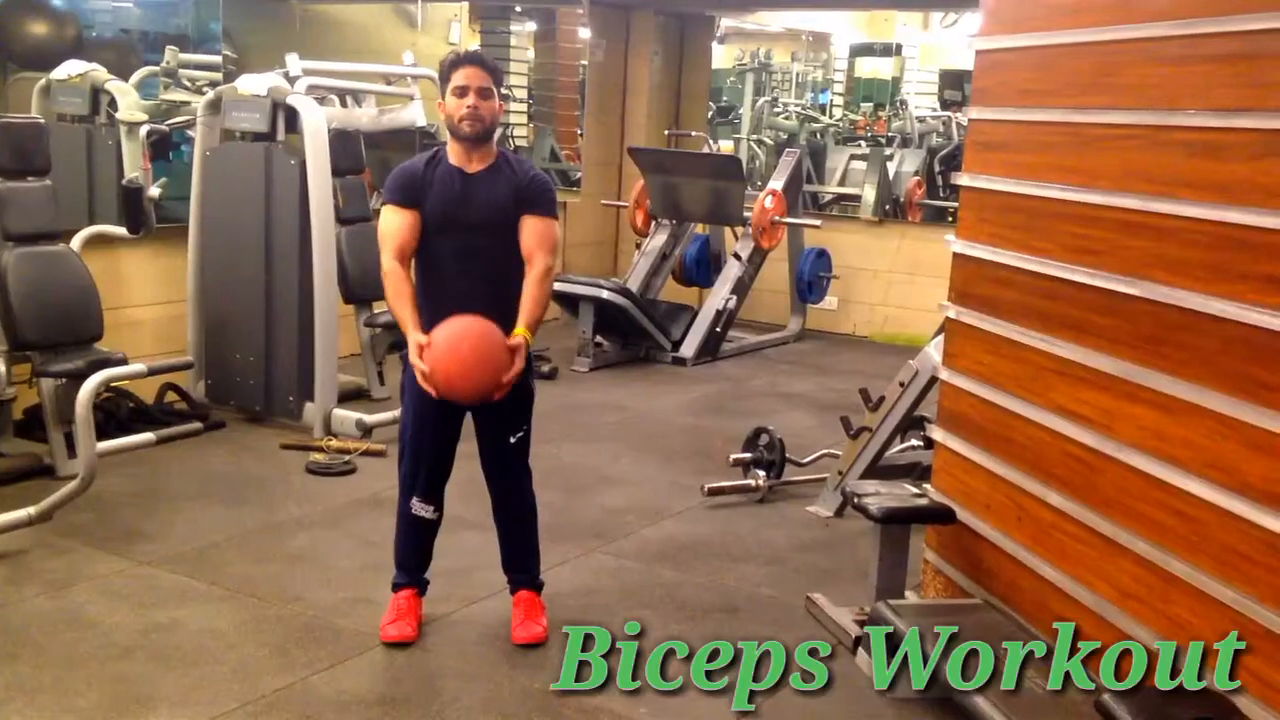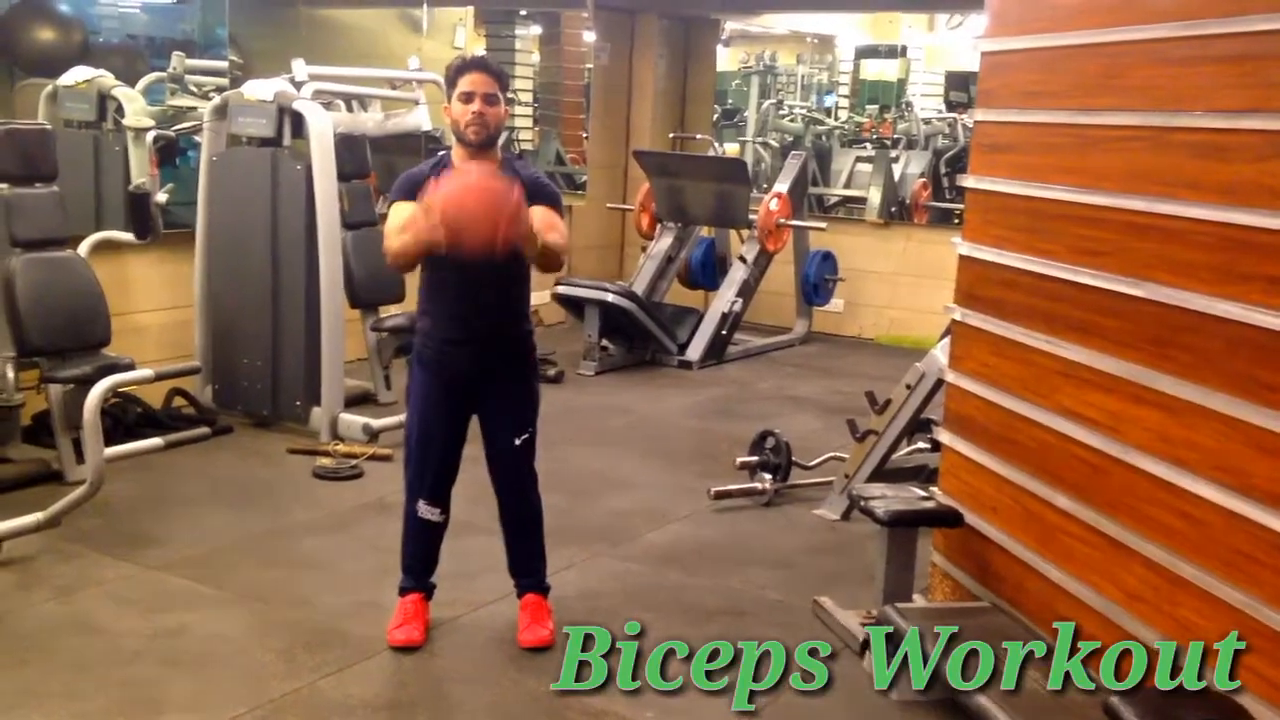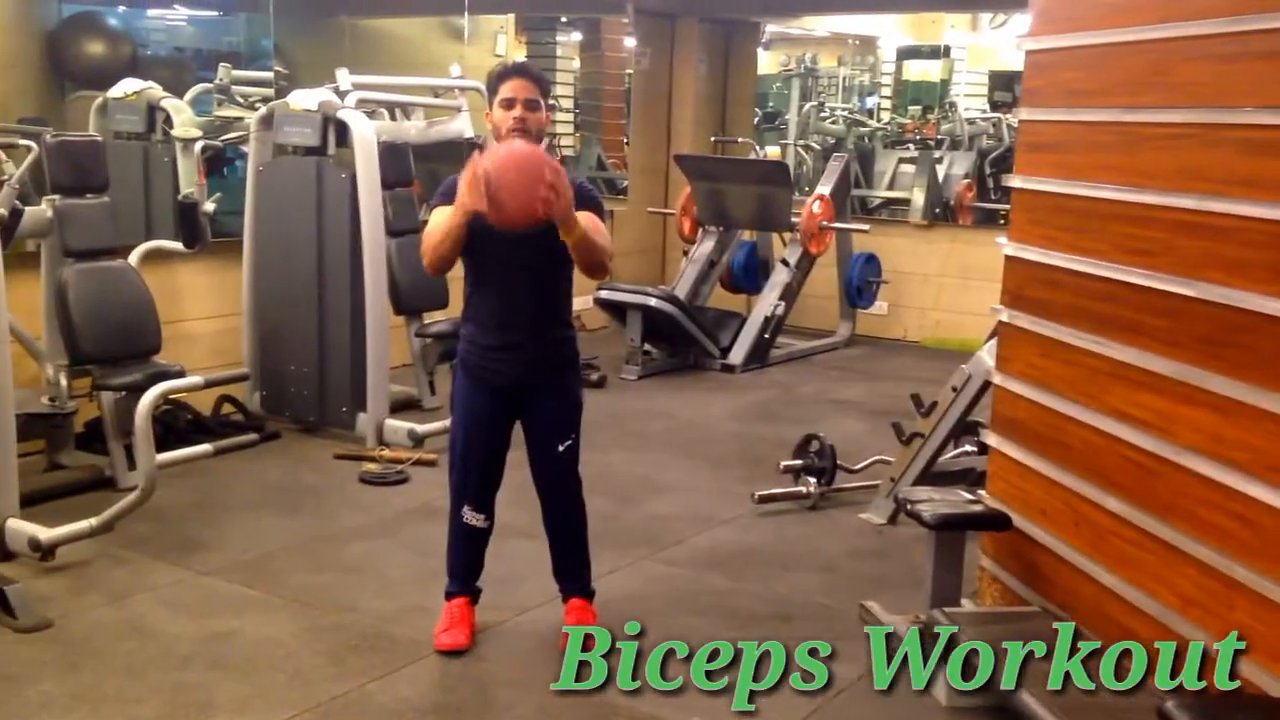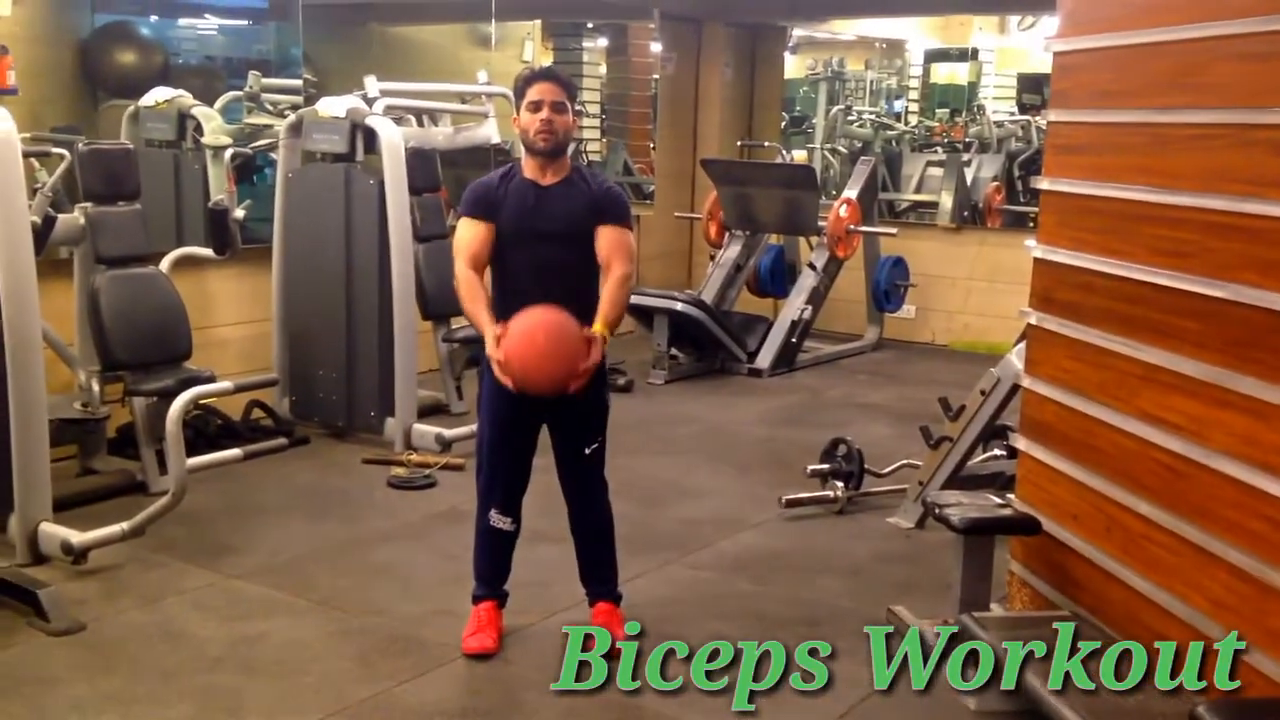
dt=0.7s
person 1, frame 1
left shoulder: (529, 183)
right shoulder: (411, 178)
left elbow: (540, 264)
right elbow: (394, 261)
left wrist: (521, 338)
right wrist: (413, 335)
left hip: (504, 356)
right hip: (434, 355)
left knee: (511, 477)
right knee: (420, 476)
left ankle: (526, 590)
right ankle: (407, 589)
person 1, frame 2
left shoulder: (530, 184)
right shoulder: (419, 182)
left elbow: (556, 255)
right elbow: (393, 253)
left wrist: (525, 236)
right wrist: (422, 233)
left hip: (508, 359)
right hip: (438, 356)
left knee: (516, 479)
right knee: (426, 480)
left ankle: (532, 593)
right ankle: (413, 592)
person 1, frame 3
left shoulder: (574, 192)
right shoulder: (459, 188)
left elbow: (600, 265)
right elbow: (432, 261)
left wrist: (565, 219)
right wrist: (463, 211)
left hip: (552, 365)
right hip: (481, 364)
left knee: (561, 486)
right knee: (471, 487)
left ankle: (578, 599)
right ankle: (460, 598)
person 1, frame 4
left shoulder: (602, 196)
right shoulder: (487, 192)
left elbow: (619, 270)
right elbow: (467, 269)
left wrist: (599, 332)
right wrist: (490, 331)
left hip: (580, 366)
right hip: (507, 364)
left knee: (587, 488)
right knee: (498, 488)
left ankle: (605, 602)
right ankle: (487, 601)
